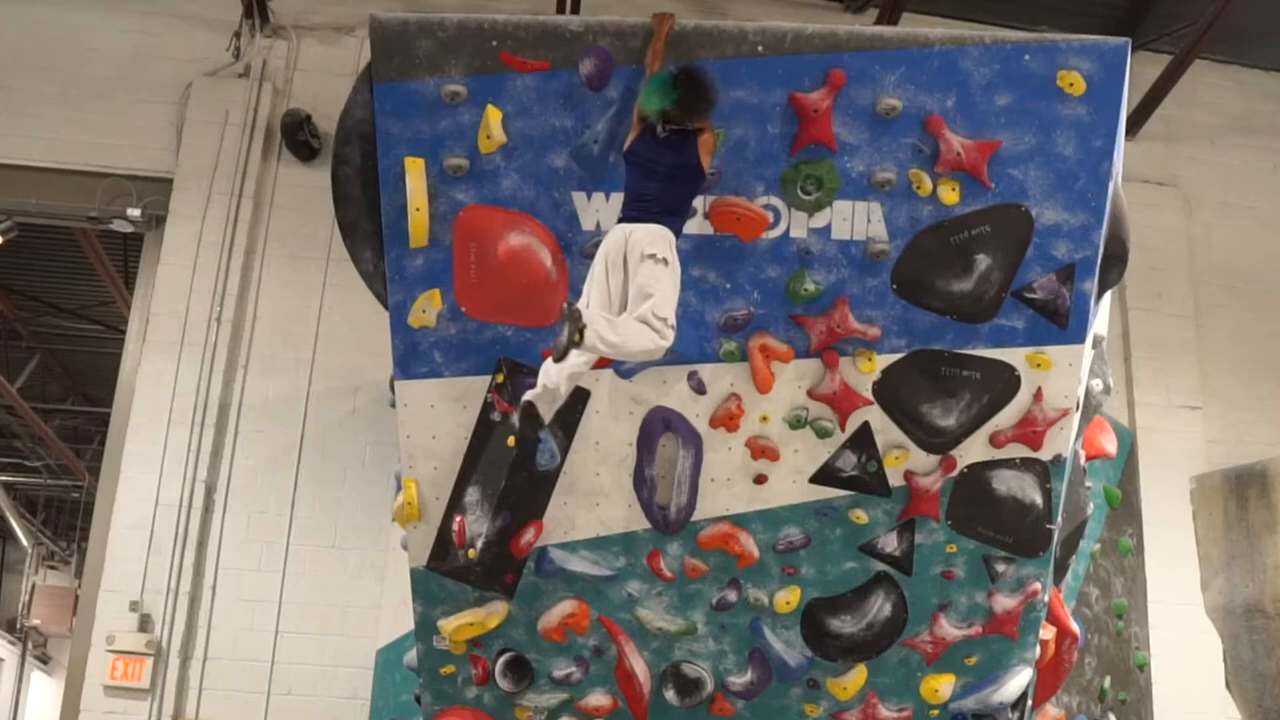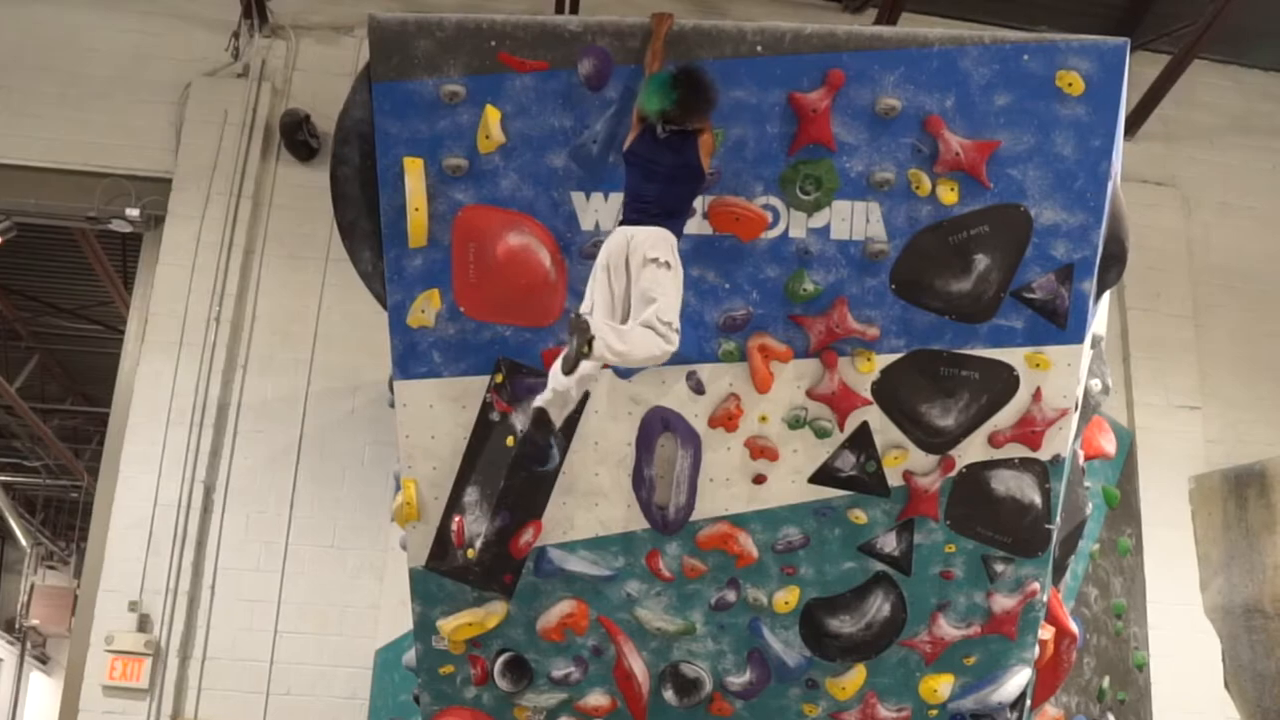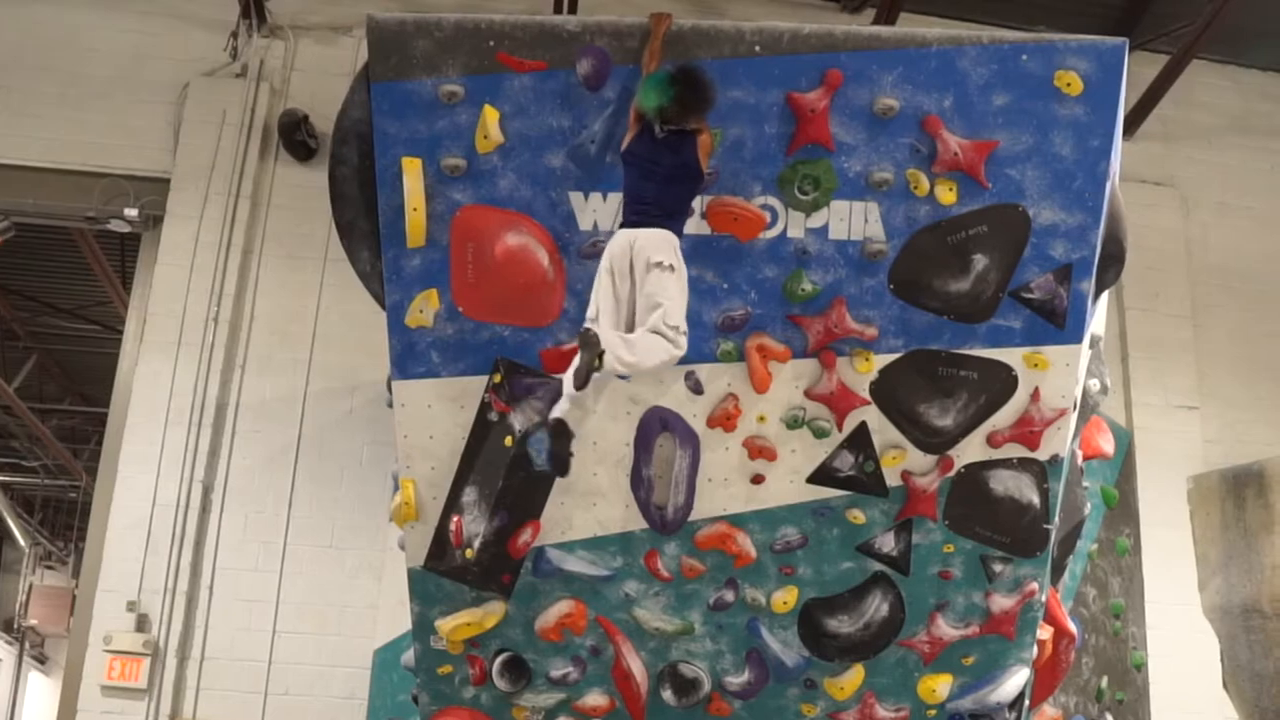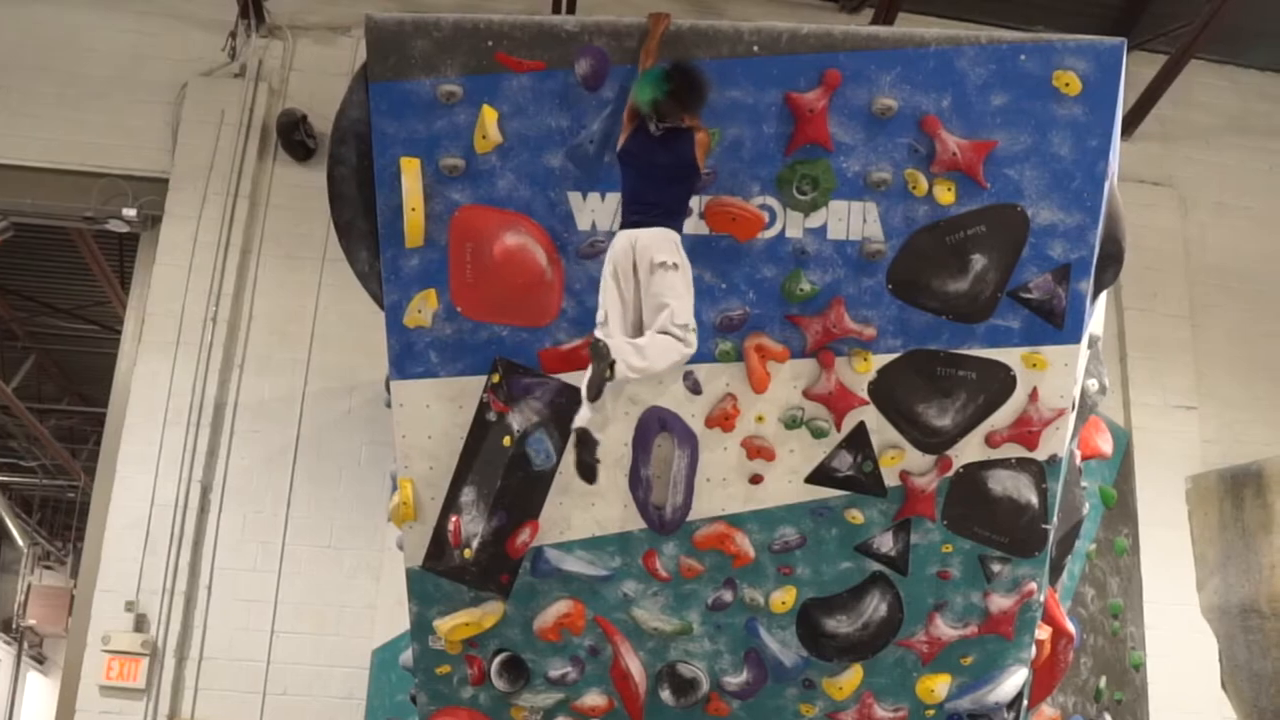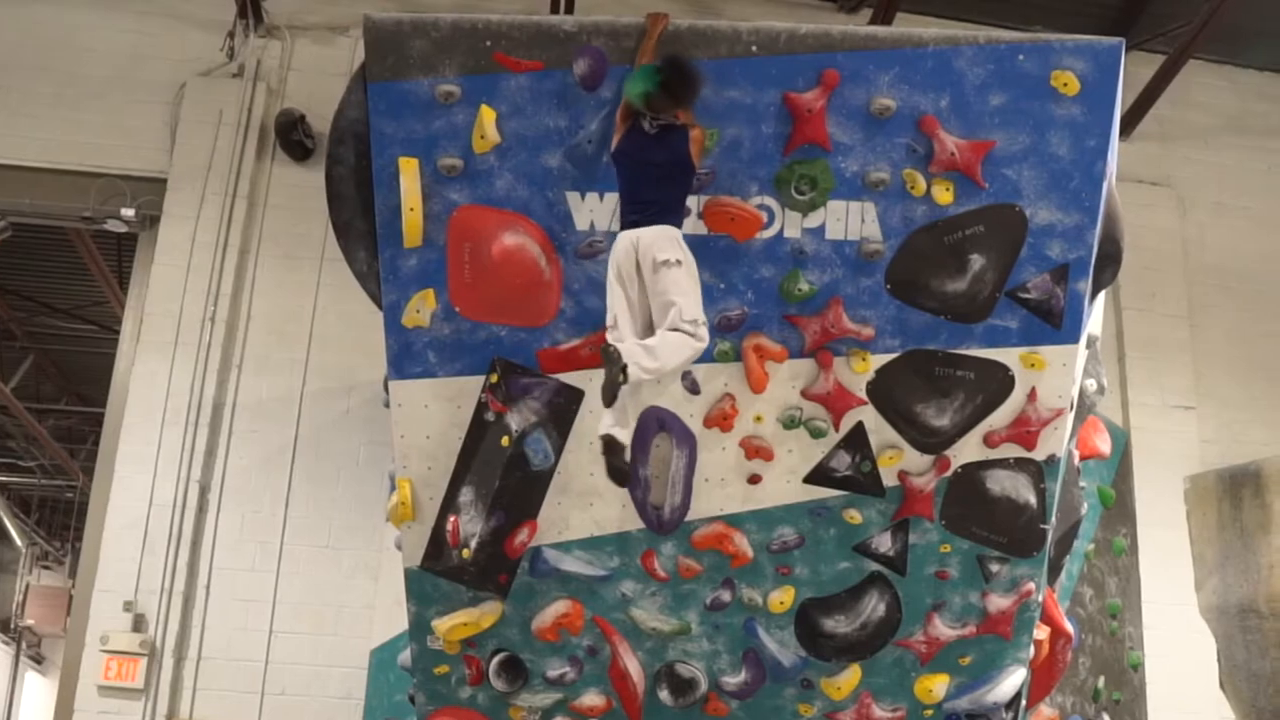
dt=0.1s
person 1, frame 1
left shoulder: (640, 130)
right shoulder: (703, 141)
left elbow: (649, 78)
left wrist: (659, 34)
right wrist: (696, 109)
left hip: (618, 235)
right hip: (656, 238)
left knee: (593, 329)
right knee: (654, 333)
left ankle: (540, 398)
right ankle: (584, 326)
person 1, frame 2
left shoulder: (640, 131)
right shoulder: (703, 142)
left elbow: (649, 79)
left wrist: (658, 34)
right wrist: (697, 115)
left hip: (619, 239)
right hip: (658, 242)
left knee: (597, 334)
right knee: (658, 338)
left ankle: (549, 406)
right ankle: (592, 334)
person 1, frame 3
left shoulder: (636, 131)
right shoulder: (702, 143)
left elbow: (644, 81)
left wrist: (656, 36)
right wrist: (692, 114)
left hip: (620, 242)
right hip: (660, 243)
left knee: (604, 334)
right knee: (667, 340)
left ankle: (564, 415)
right ankle: (602, 347)
person 1, frame 4
left shoulder: (632, 129)
right shoulder: (697, 141)
left elbow: (641, 81)
left wrist: (653, 35)
right wrist: (689, 113)
left hip: (622, 243)
right hip: (662, 242)
left knee: (613, 340)
right knee: (676, 340)
left ankle: (586, 423)
right ankle: (612, 355)
person 1, frame 5
left shoulder: (623, 128)
right shoulder: (692, 137)
left elbow: (634, 81)
left wrist: (651, 35)
right wrist: (681, 111)
left hip: (624, 243)
right hip: (661, 239)
left knee: (628, 342)
right knee: (689, 334)
left ankle: (614, 432)
right ankle: (626, 358)
